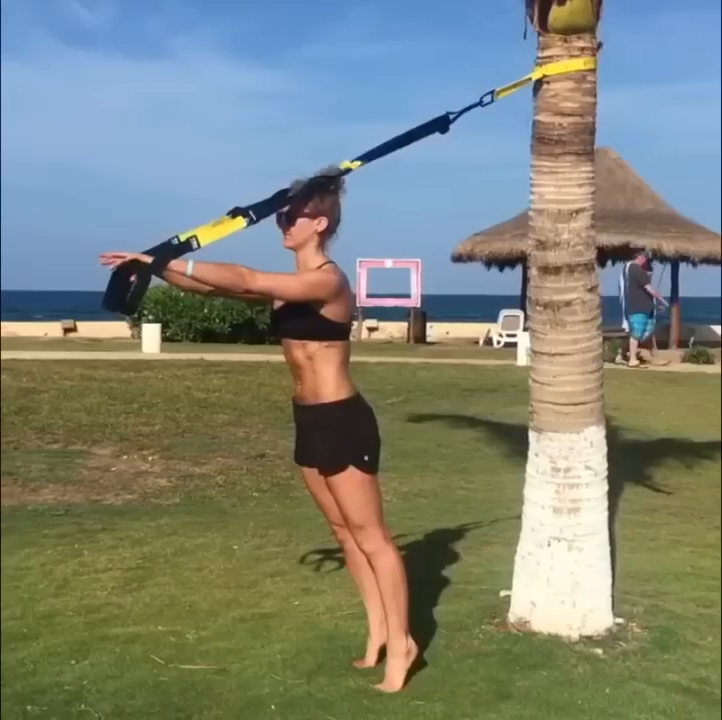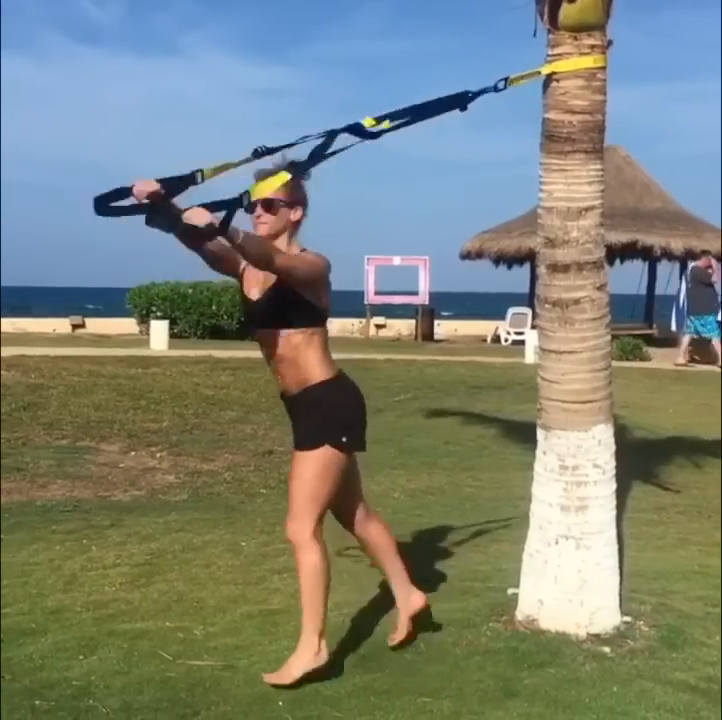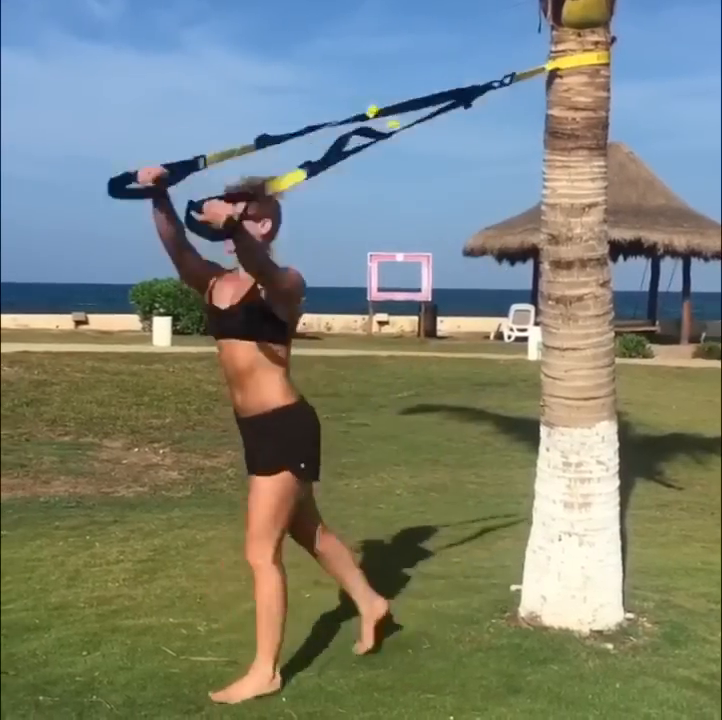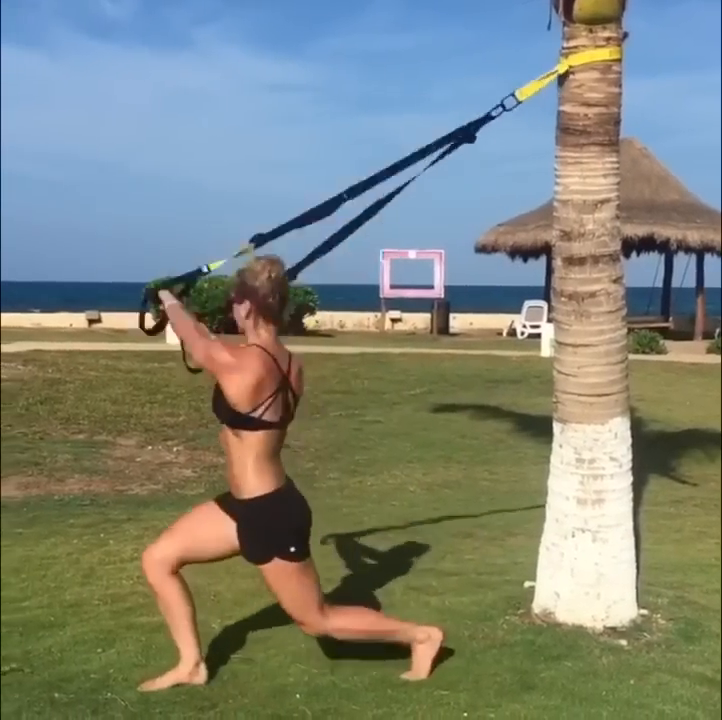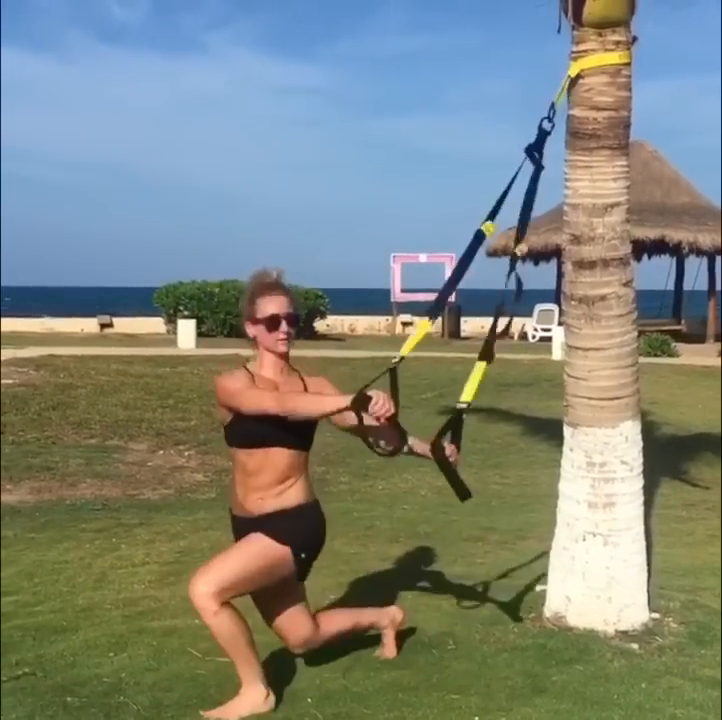
dt=0.7s
person 1, frame 1
left shoulder: (328, 281)
right shoulder: (288, 286)
left elbow: (246, 280)
right elbow: (217, 287)
left wrist: (166, 259)
right wrist: (157, 266)
left hip: (342, 422)
right hip: (310, 422)
left knee: (371, 536)
right knee: (346, 533)
left ankle: (401, 644)
right ankle: (379, 630)
person 1, frame 2
left shoulder: (310, 265)
right shoulder: (247, 266)
left elbow: (275, 266)
right elbow: (202, 245)
left wrist: (217, 227)
right wrist: (160, 204)
left hip: (330, 405)
right hip: (306, 410)
left knee: (300, 527)
right knee: (353, 514)
left ankle: (311, 645)
right ankle: (406, 595)
person 1, frame 3
left shoulder: (286, 281)
right shoulder: (217, 284)
left elbow: (263, 272)
right elbow: (176, 246)
left wrist: (233, 220)
right wrist: (159, 200)
left hip: (288, 428)
right hip: (256, 431)
left knee: (261, 552)
right knee: (309, 532)
left ankle: (264, 671)
right ankle: (368, 602)
person 1, frame 4
left shoulder: (240, 363)
right shoulder: (285, 364)
left elbow: (193, 341)
left wrist: (170, 305)
right wrist: (180, 308)
left hip: (268, 512)
right hip: (252, 501)
left knee: (317, 620)
right knee: (156, 561)
left ankle: (421, 639)
right ankle: (191, 664)
person 1, frame 5
left shoulder: (316, 386)
right shoulder: (231, 386)
left elbow: (370, 430)
right elbow: (282, 406)
left wrist: (420, 446)
right wrist: (352, 402)
left hip: (296, 523)
right hip: (248, 527)
left knee: (205, 589)
right knee: (302, 637)
right ankle: (386, 618)
